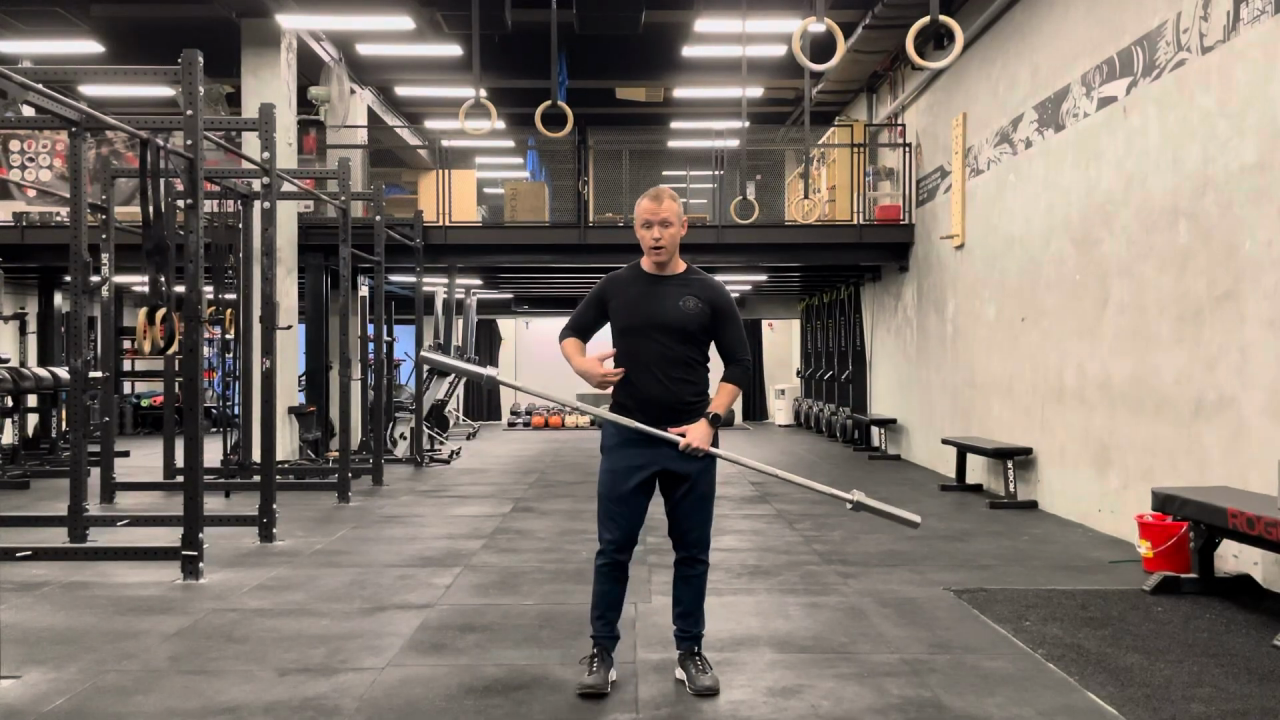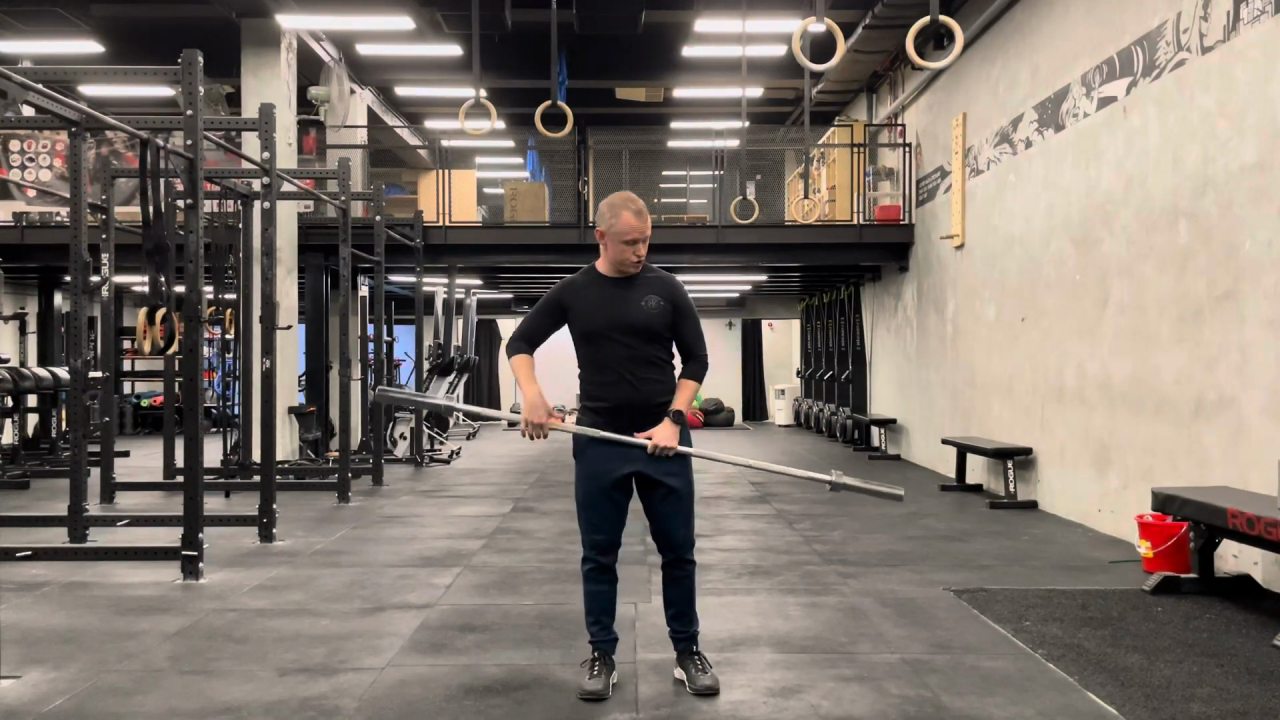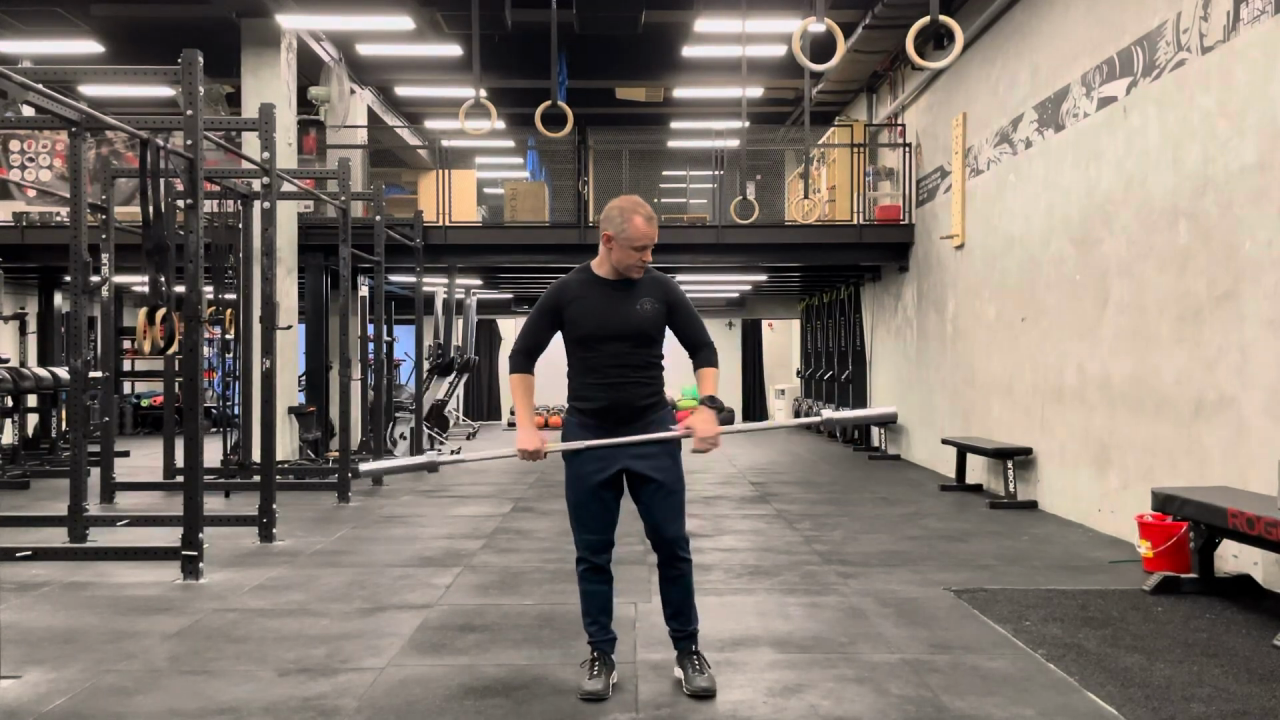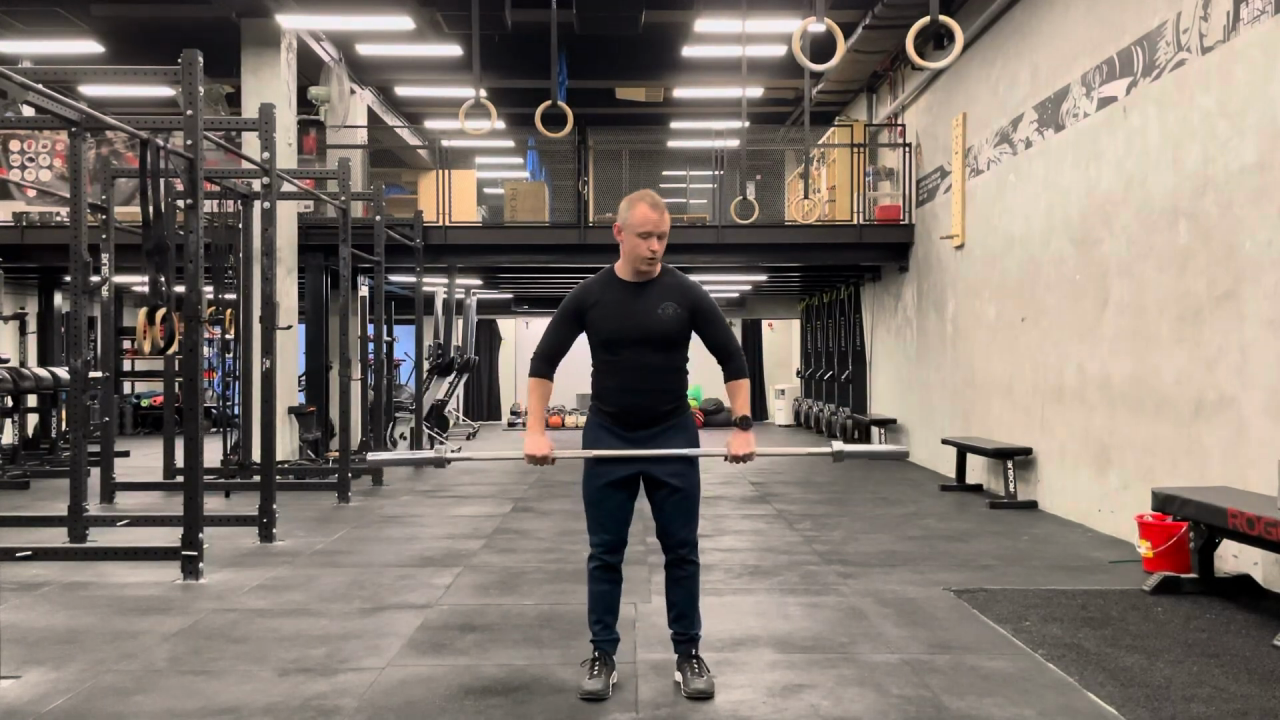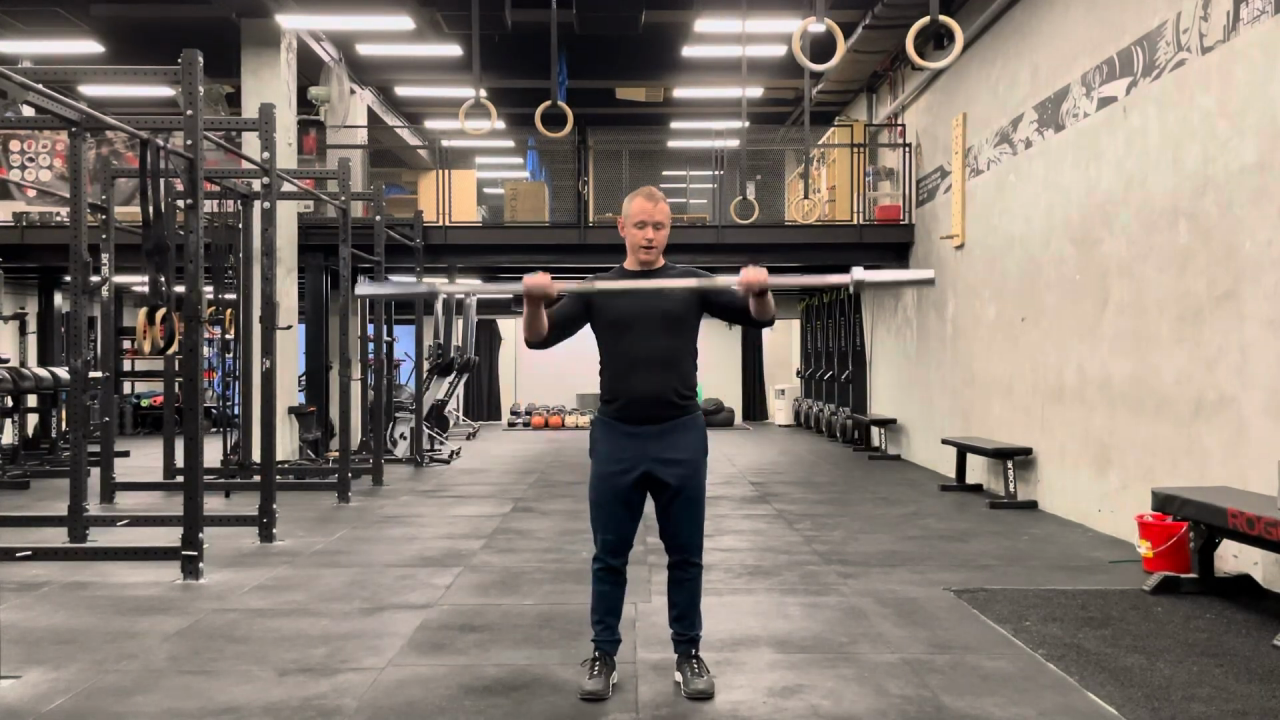
dt=0.4s
person 1, frame 1
left shoulder: (709, 293)
right shoulder: (615, 287)
left elbow: (739, 365)
right elbow: (571, 334)
left wrist: (709, 421)
right wrist: (580, 363)
left hip: (691, 439)
right hip: (626, 437)
left knee: (692, 552)
right knee: (614, 549)
left ankle: (689, 652)
right ankle: (602, 650)
person 1, frame 2
left shoulder: (666, 288)
right shoulder: (572, 291)
left elbow: (696, 359)
right elbow: (520, 342)
left wrist: (675, 419)
right wrist: (532, 395)
left hip: (662, 437)
right hip: (599, 440)
left knee: (678, 549)
right knee: (599, 555)
left ankle: (687, 651)
right ankle: (602, 655)
person 1, frame 3
left shoulder: (661, 289)
right shoulder: (565, 293)
left elbow: (703, 348)
right elbow: (523, 358)
left wrist: (707, 406)
right wrist: (526, 424)
left hip: (654, 433)
right hip: (588, 437)
left knee: (673, 546)
right knee: (593, 554)
left ankle: (688, 650)
right ankle: (602, 656)
person 1, frame 4
left shoulder: (685, 293)
right shoulder: (589, 295)
left elbow: (732, 358)
right elbow: (544, 360)
left wrist: (741, 427)
right wrist: (536, 430)
left hip: (673, 438)
right hip: (607, 439)
left knee: (681, 550)
right knee: (605, 553)
left ankle: (687, 654)
right ankle: (602, 656)
person 1, frame 5
left shoulder: (691, 283)
right shoulder: (598, 289)
left elbow: (759, 316)
right elbow: (539, 337)
left wrist: (759, 292)
right wrist: (533, 302)
left hip: (680, 435)
right hip: (616, 437)
left knee: (685, 554)
right knee: (609, 555)
left ankle: (688, 654)
right ankle: (603, 656)
